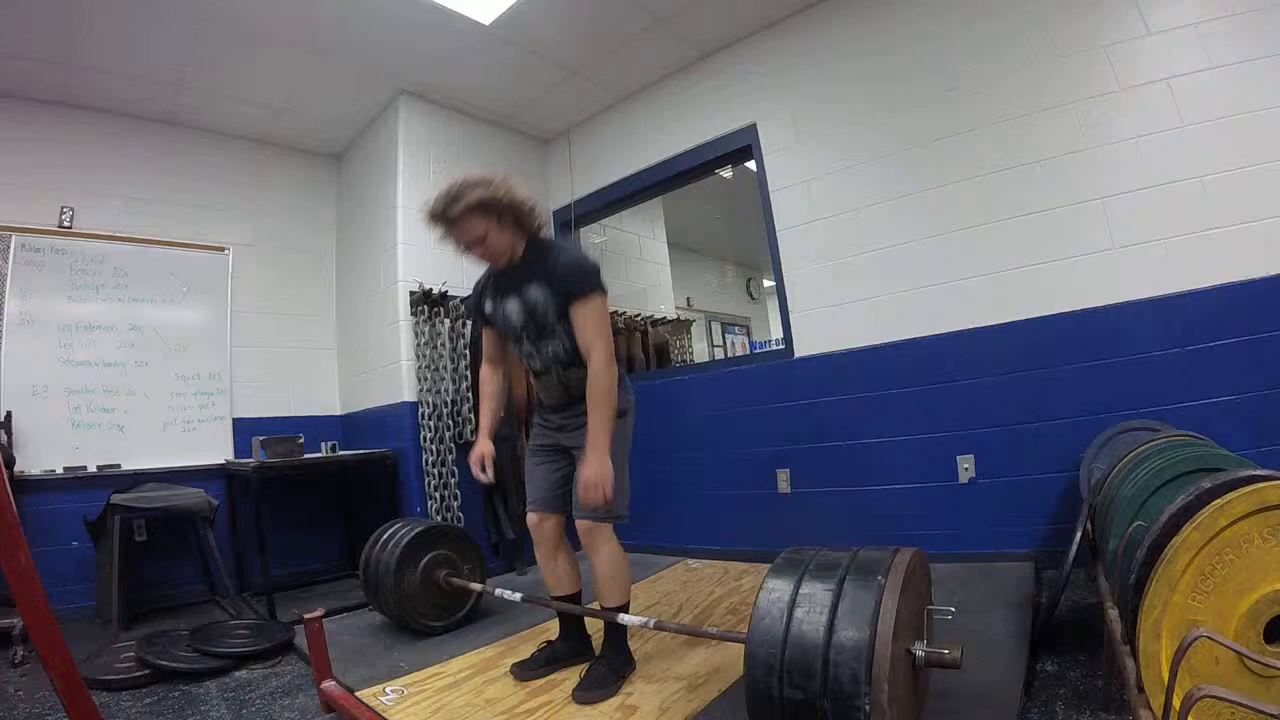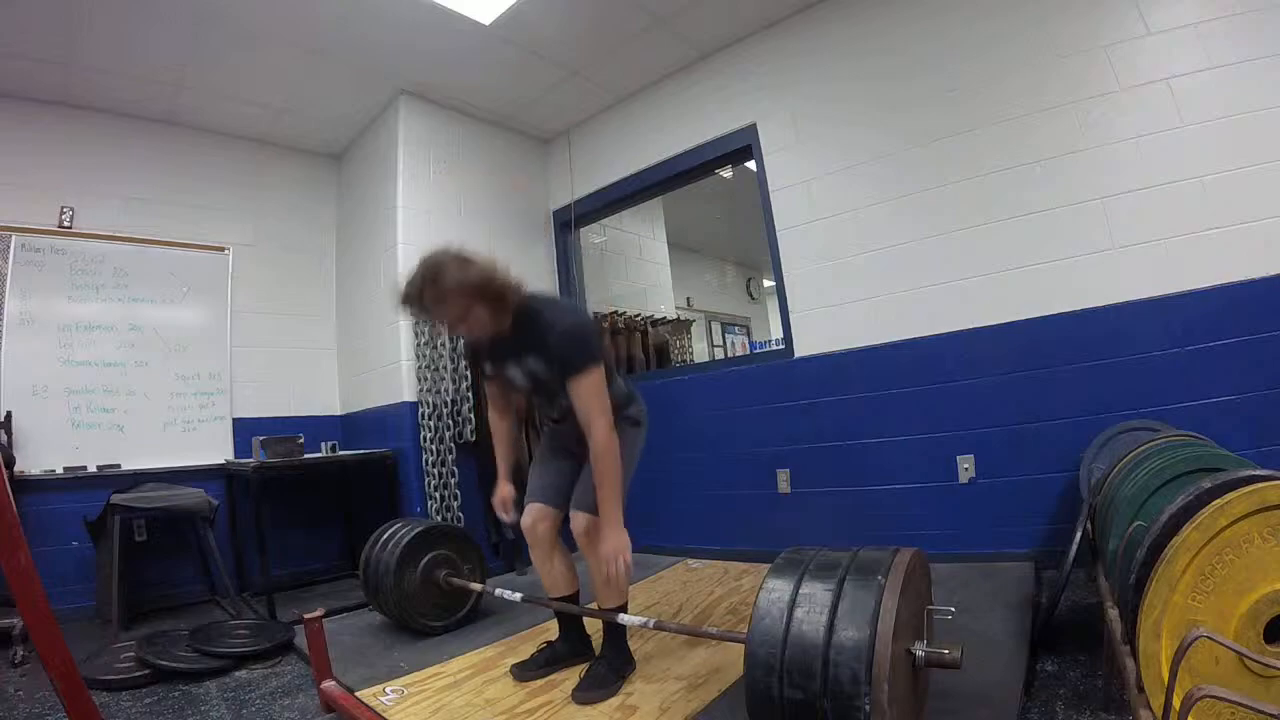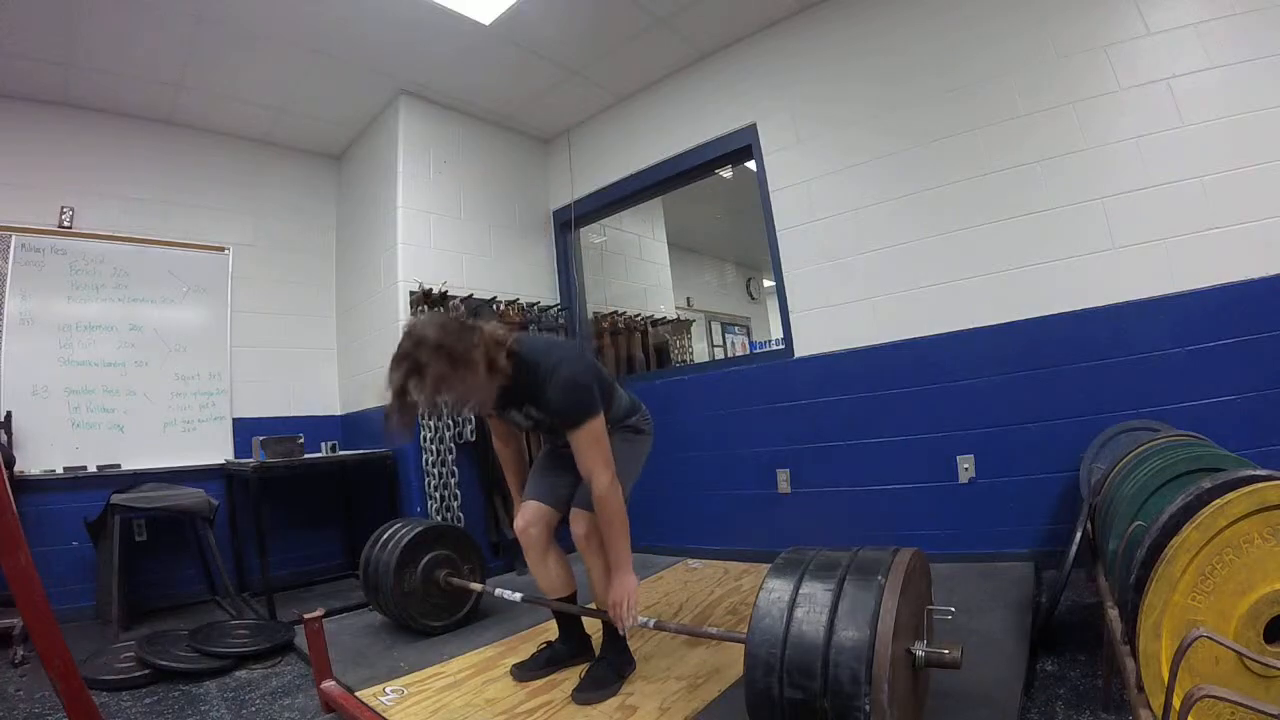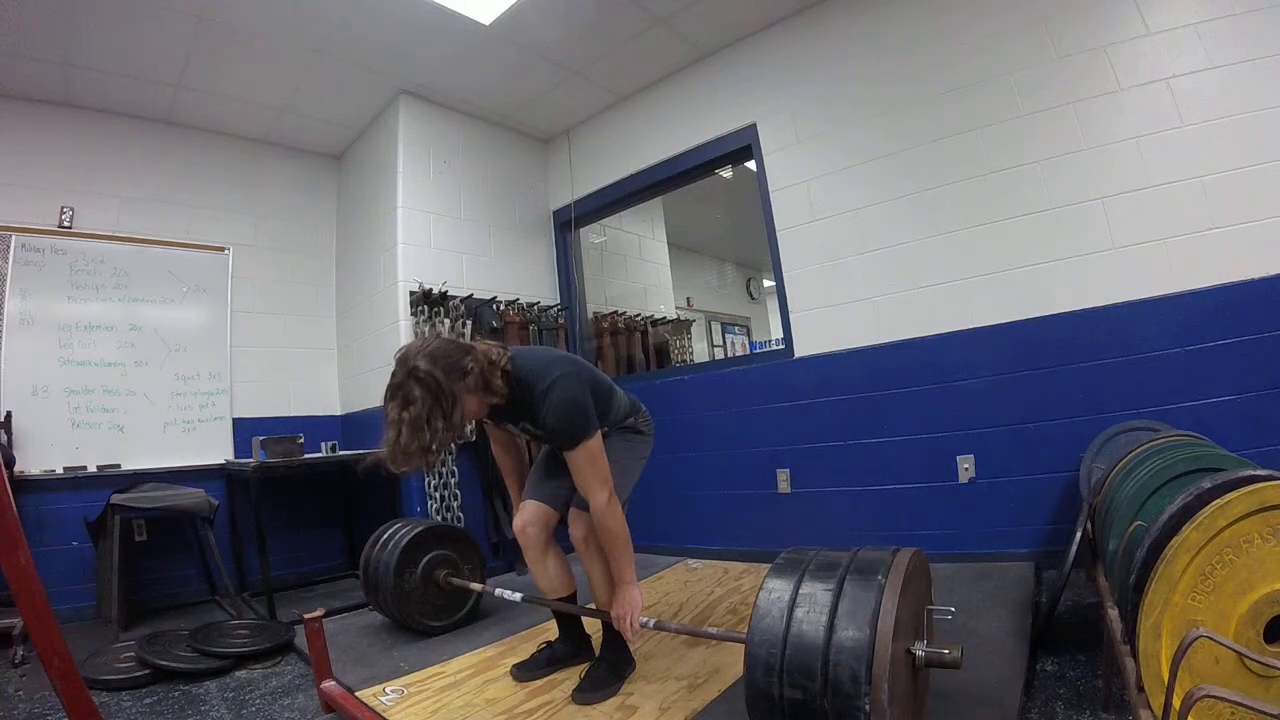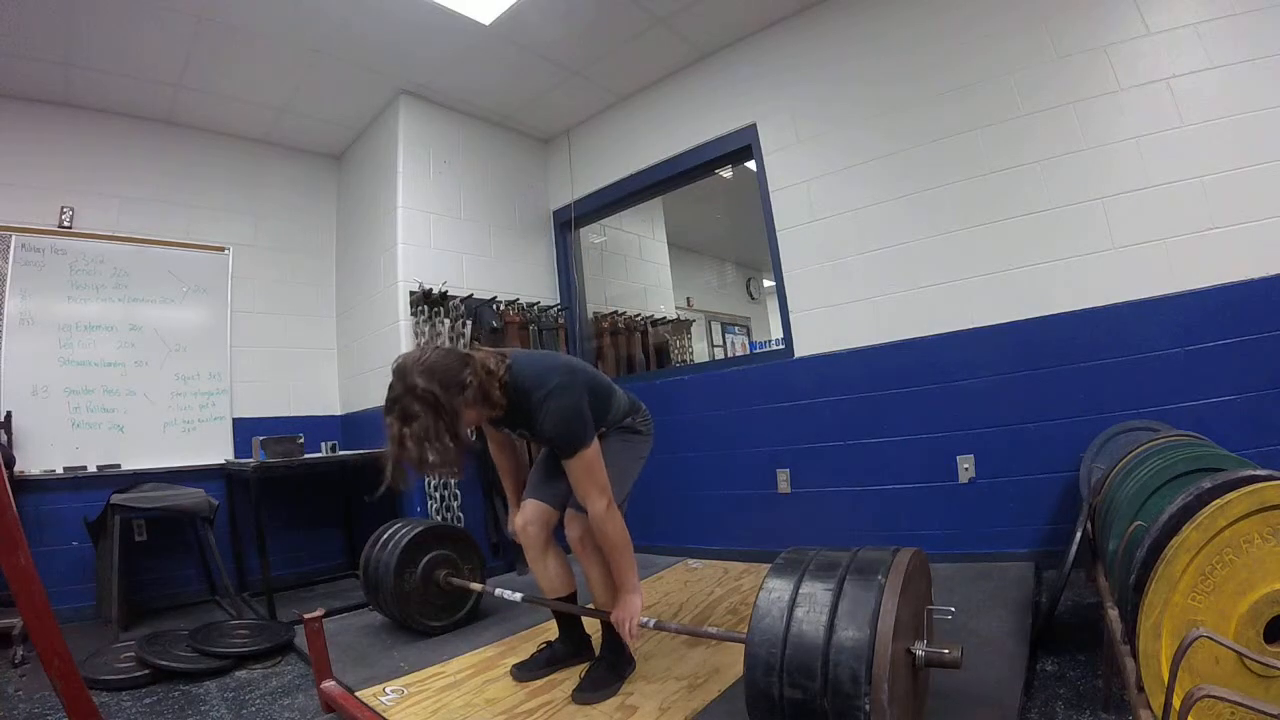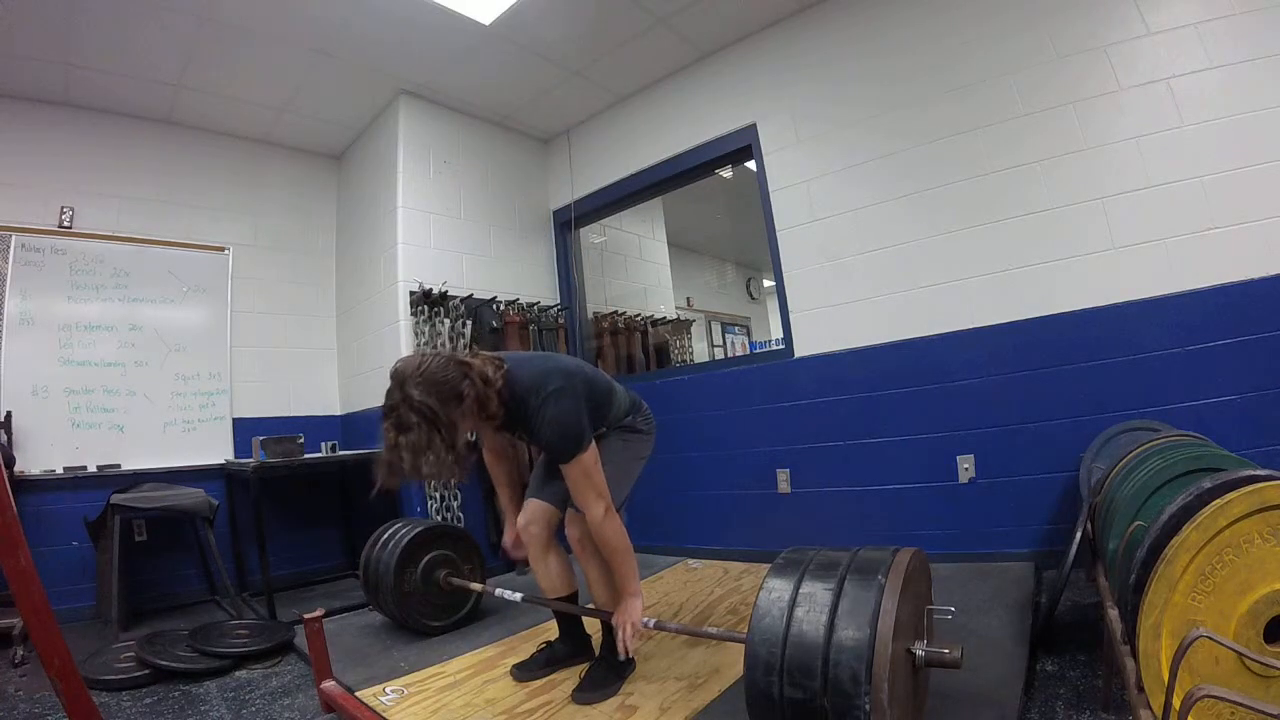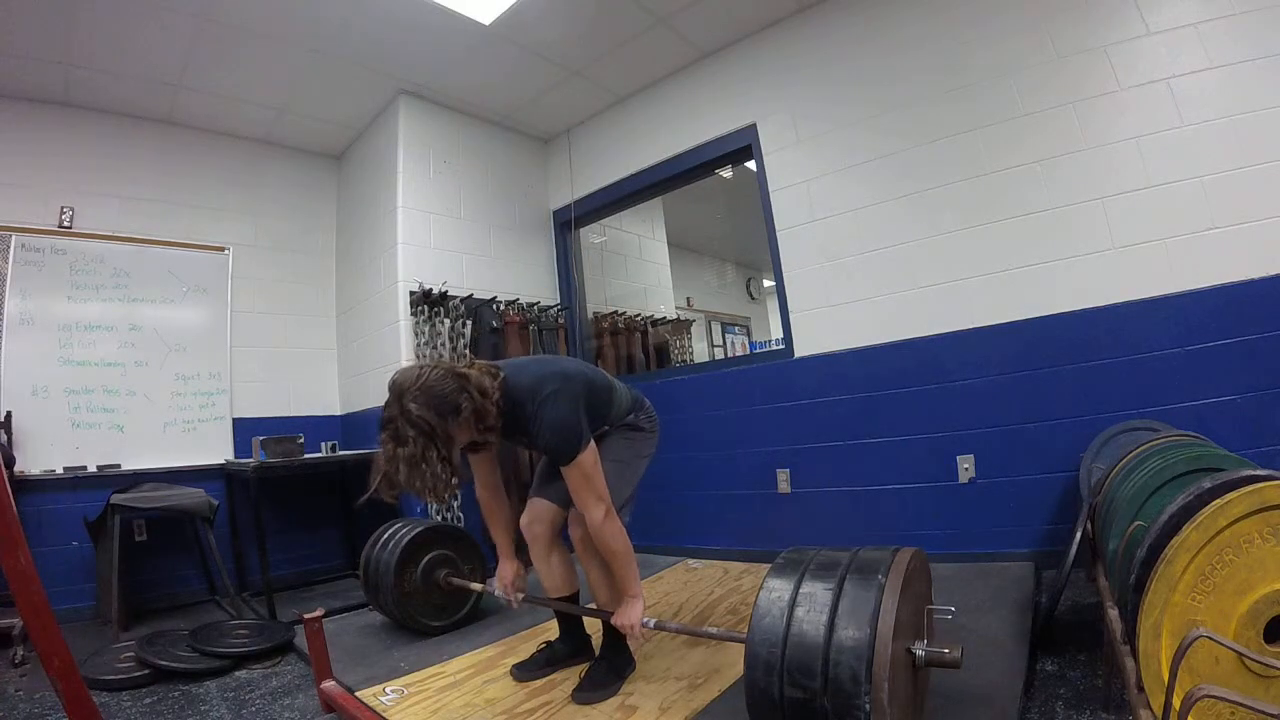
dt=0.2s
person 1, frame 1
left shoulder: (567, 266)
right shoulder: (486, 290)
left elbow: (600, 361)
right elbow: (493, 367)
left wrist: (599, 452)
right wrist: (484, 435)
left hip: (599, 409)
right hip: (549, 419)
left knee: (592, 523)
right knee: (542, 525)
left ankle: (617, 650)
right ankle: (573, 638)
person 1, frame 2
left shoulder: (560, 326)
right shoulder: (482, 341)
left elbow: (600, 431)
right elbow: (501, 411)
left wrist: (613, 525)
right wrist: (504, 478)
left hip: (615, 423)
right hip: (562, 428)
left knee: (586, 526)
right knee: (536, 525)
left ankle: (616, 650)
right ankle: (572, 639)
person 1, frame 3
left shoulder: (558, 373)
right shoulder: (487, 377)
left elbow: (602, 480)
right elbow: (507, 440)
left wrist: (623, 573)
right wrist: (521, 503)
left hip: (621, 431)
right hip: (567, 438)
left knee: (585, 528)
right knee: (530, 526)
left ankle: (616, 652)
right ankle: (572, 640)
person 1, frame 4
left shoulder: (554, 391)
right shoulder: (488, 384)
left elbow: (601, 498)
right elbow: (506, 445)
left wrist: (628, 586)
right wrist: (521, 506)
left hip: (621, 431)
right hip: (568, 439)
left knee: (583, 529)
right knee: (529, 526)
left ankle: (616, 652)
right ankle: (572, 640)
person 1, frame 5
left shoulder: (551, 400)
right shoulder: (484, 385)
left elbow: (600, 505)
right elbow: (502, 444)
left wrist: (630, 592)
right wrist: (517, 507)
left hip: (621, 430)
right hip: (571, 435)
left knee: (579, 530)
right knee: (529, 525)
left ankle: (615, 652)
right ankle: (573, 639)
person 1, frame 6
left shoulder: (549, 404)
right shoulder: (479, 391)
left elbow: (598, 510)
right elbow: (499, 453)
left wrist: (632, 596)
right wrist: (512, 520)
left hip: (622, 430)
right hip: (575, 434)
left knee: (581, 530)
right knee: (532, 524)
left ankle: (616, 653)
right ankle: (573, 639)
person 1, frame 7
left shoulder: (547, 410)
right shoulder: (471, 406)
left elbow: (598, 511)
right elbow: (489, 488)
left wrist: (633, 597)
right wrist: (506, 558)
left hip: (627, 427)
right hip: (579, 432)
left knee: (583, 530)
right knee: (535, 525)
left ankle: (616, 653)
right ankle: (573, 639)
